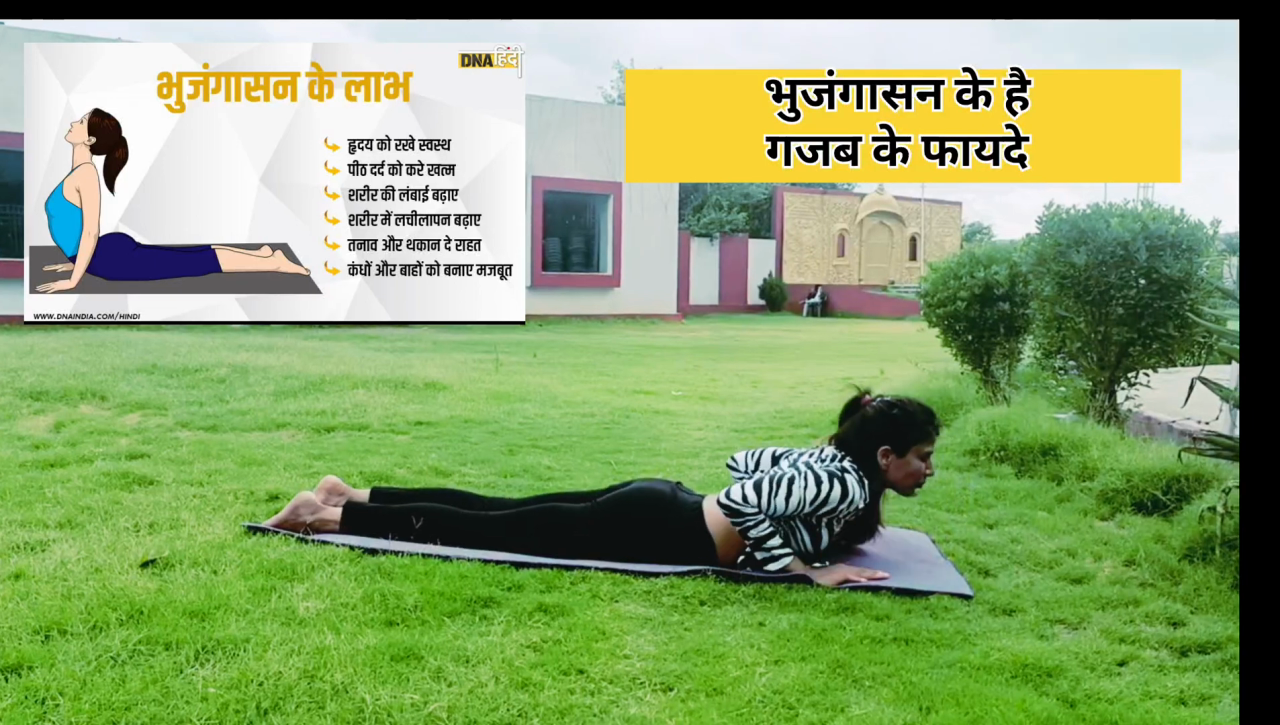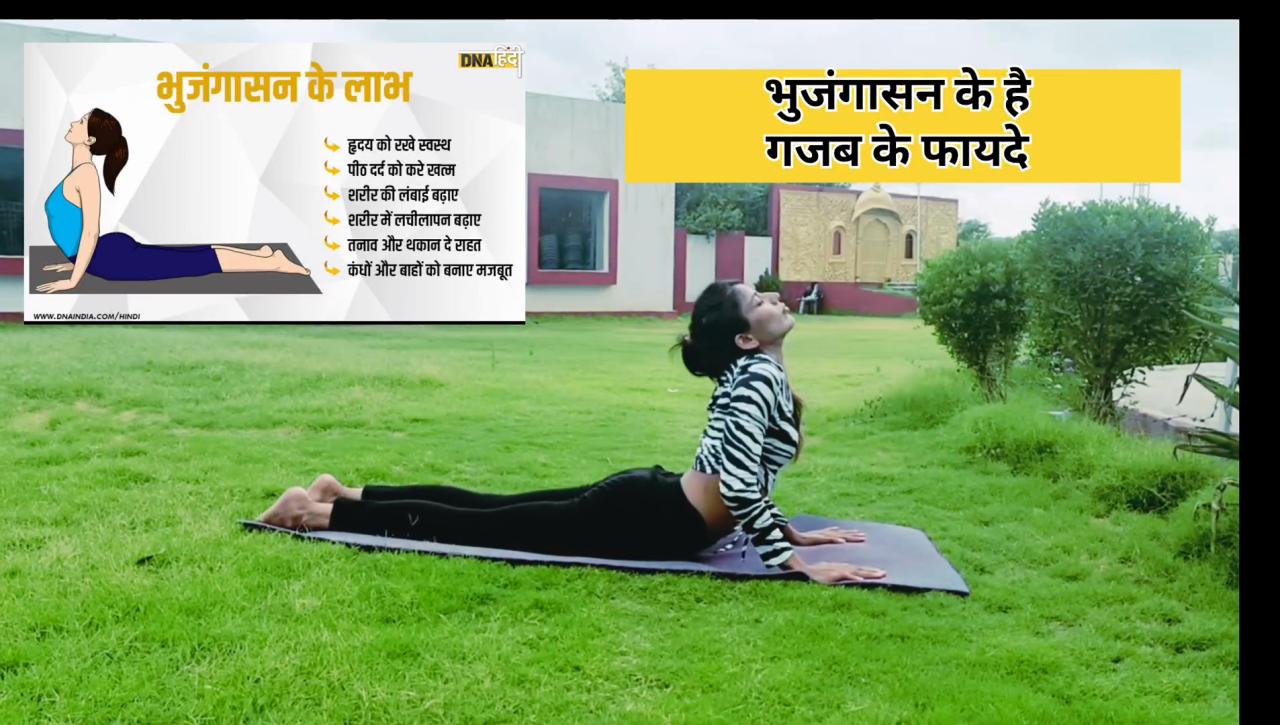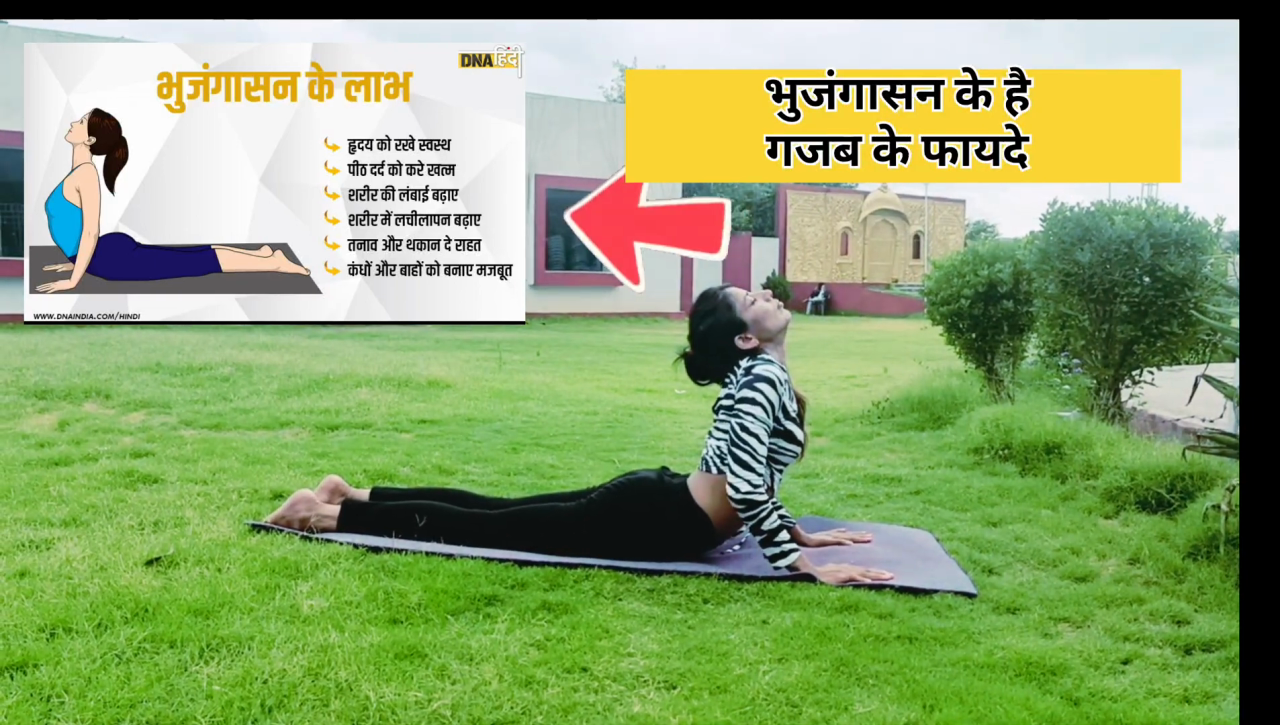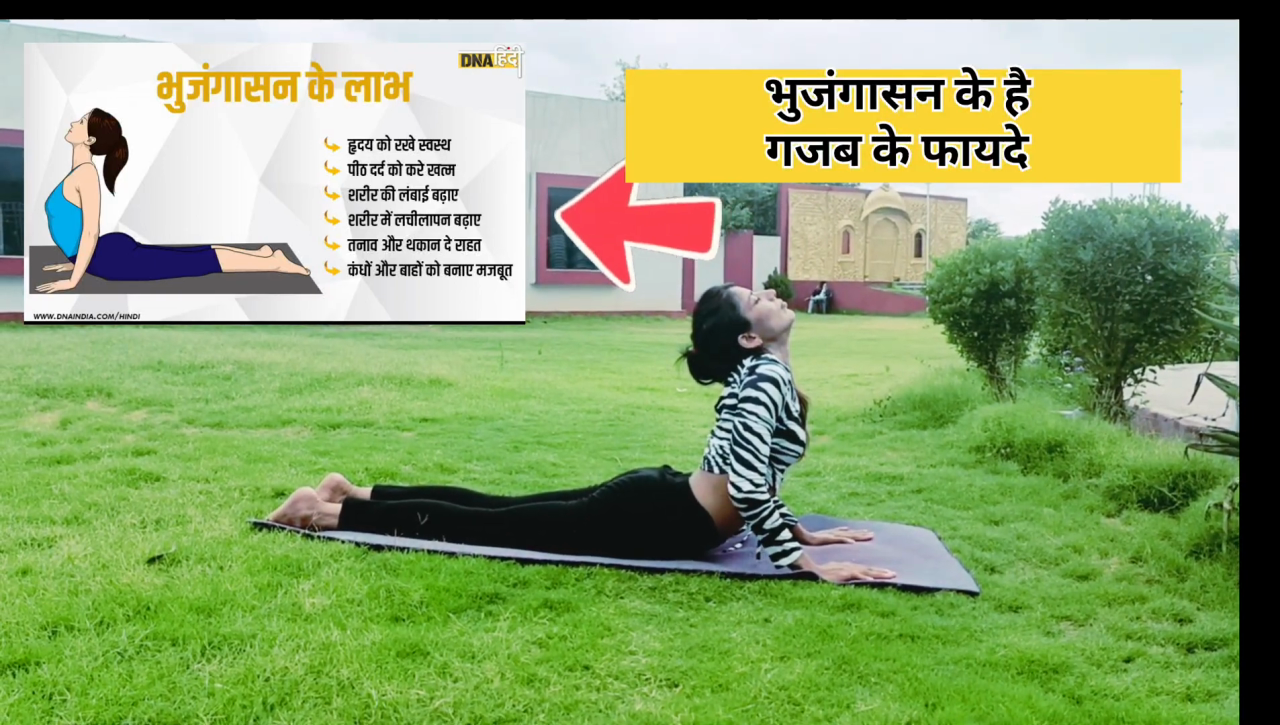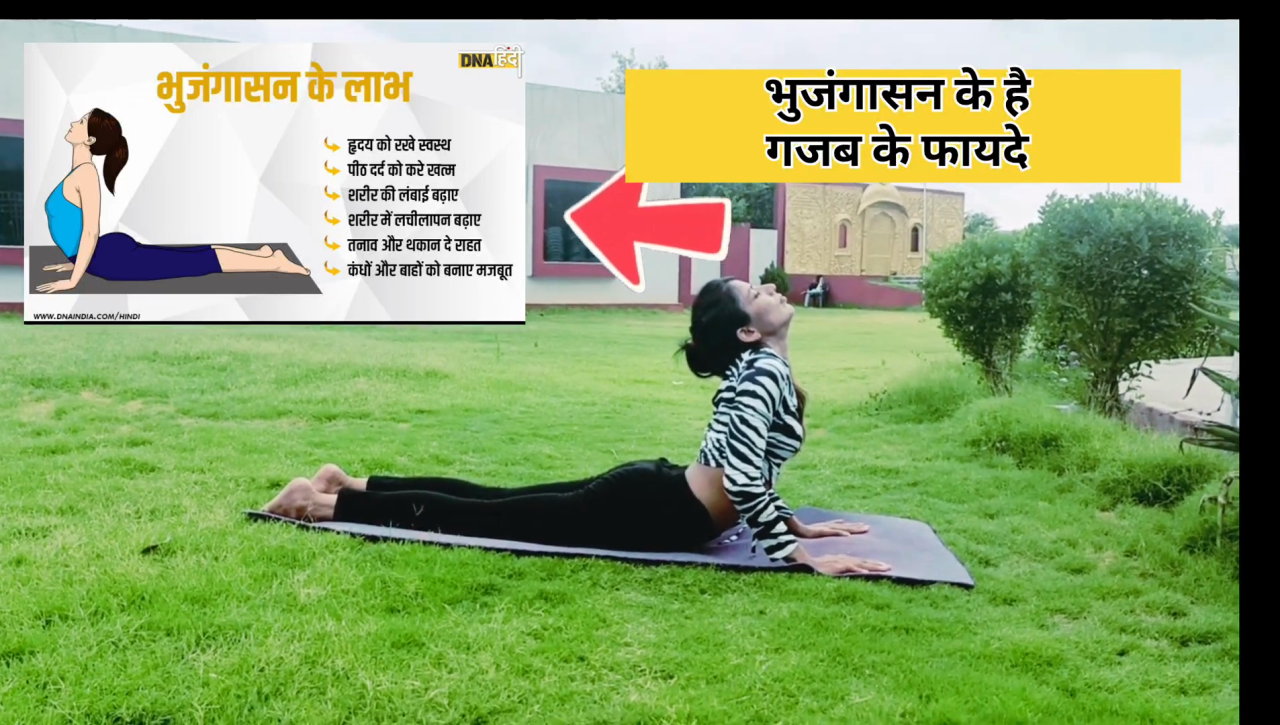
dt=1s
person 1, frame 1
left shoulder: (835, 457)
right shoulder: (848, 482)
right elbow: (743, 503)
left wrist: (821, 539)
right wrist: (803, 565)
left hip: (656, 510)
right hip: (657, 532)
left knee: (500, 509)
right knee: (487, 527)
left ankle: (350, 495)
right ankle: (326, 515)
person 1, frame 2
left shoulder: (753, 375)
right shoulder: (759, 378)
left elbow: (745, 474)
right elbow: (739, 486)
left wrist: (792, 532)
right wrist: (796, 563)
left hip: (644, 500)
right hip: (644, 521)
left knee: (487, 507)
right knee: (470, 526)
left ankle: (342, 493)
right ankle: (316, 512)
person 1, frame 3
left shoulder: (757, 374)
right shoulder: (763, 378)
left elbow: (751, 474)
right elbow: (746, 487)
left wrist: (798, 532)
right wrist: (804, 566)
left hip: (654, 500)
right hip: (652, 520)
left knee: (495, 508)
right knee: (482, 526)
left ankle: (353, 494)
right ankle: (328, 513)
person 1, frame 4
left shoulder: (759, 374)
right shoulder: (766, 377)
left elbow: (750, 473)
right elbow: (747, 485)
left wrist: (799, 530)
right wrist: (805, 563)
left hip: (654, 498)
right hip: (655, 520)
left knee: (499, 508)
right knee: (484, 525)
left ankle: (354, 493)
right ankle: (328, 512)
person 1, frame 5
left shoulder: (757, 369)
right shoulder: (765, 372)
left elbow: (747, 466)
right elbow: (743, 478)
left wrist: (794, 523)
right wrist: (801, 557)
left hip: (649, 492)
right hip: (650, 512)
left knee: (494, 499)
right knee: (480, 516)
left ankle: (350, 483)
right ankle: (324, 502)
person 2, frame 1
left shoulder: (86, 173)
right shoulder: (79, 171)
left elbow: (90, 232)
left wrist: (74, 279)
right wrist: (75, 260)
left hip: (113, 258)
right hip: (110, 254)
left knee: (198, 262)
left ankle: (273, 263)
person 2, frame 2
left shoulder: (86, 173)
right shoulder: (79, 171)
left elbow: (91, 232)
left wrist: (73, 280)
right wrist: (76, 261)
left hip: (115, 258)
right hip: (110, 254)
left knee: (198, 261)
left ankle: (273, 262)
person 2, frame 3
left shoulder: (86, 173)
right shoulder: (79, 171)
left elbow: (91, 232)
left wrist: (74, 280)
right wrist: (76, 261)
left hip: (114, 258)
right hip: (110, 253)
left knee: (198, 261)
left ankle: (273, 263)
person 2, frame 4
left shoulder: (86, 173)
right shoulder: (79, 171)
left elbow: (91, 232)
left wrist: (74, 280)
right wrist: (75, 260)
left hip: (114, 258)
right hip: (111, 254)
left knee: (198, 261)
left ankle: (273, 263)
person 2, frame 5
left shoulder: (86, 173)
right shoulder: (79, 171)
left elbow: (91, 232)
left wrist: (73, 280)
right wrist: (75, 261)
left hip: (114, 259)
right hip: (111, 254)
left knee: (197, 262)
left ankle: (273, 263)
